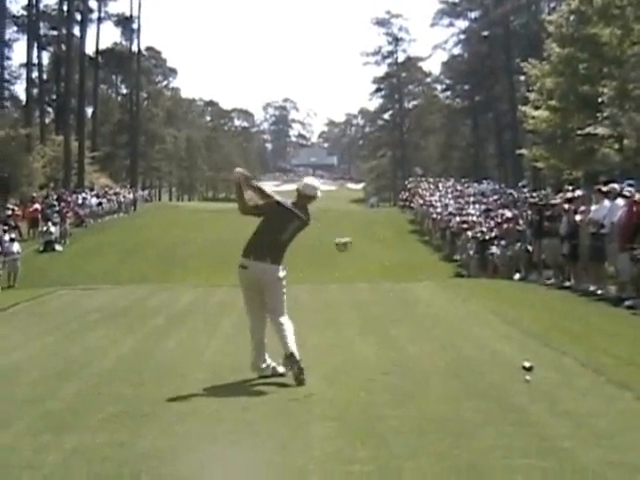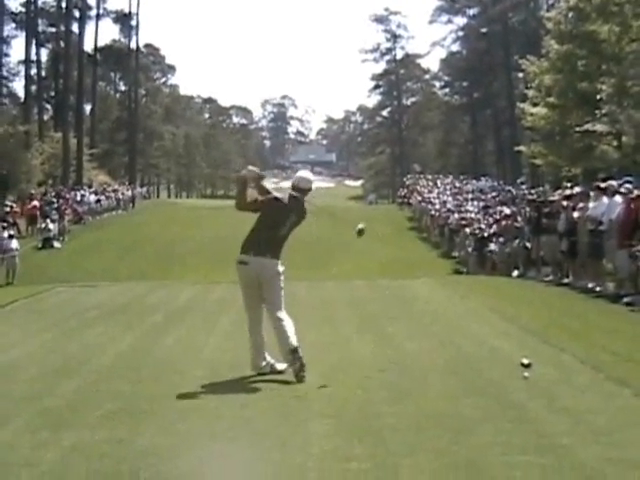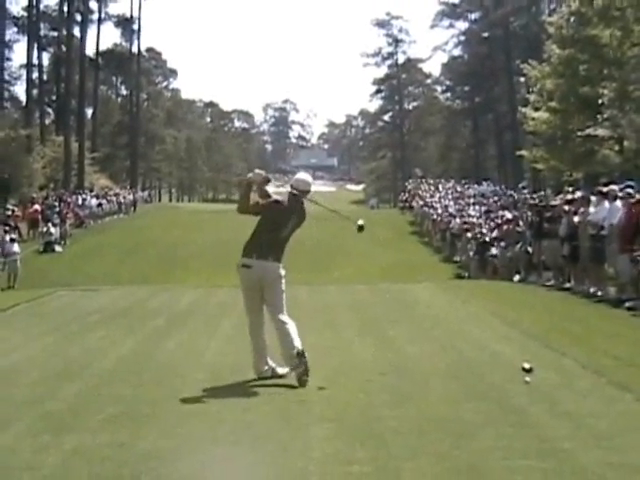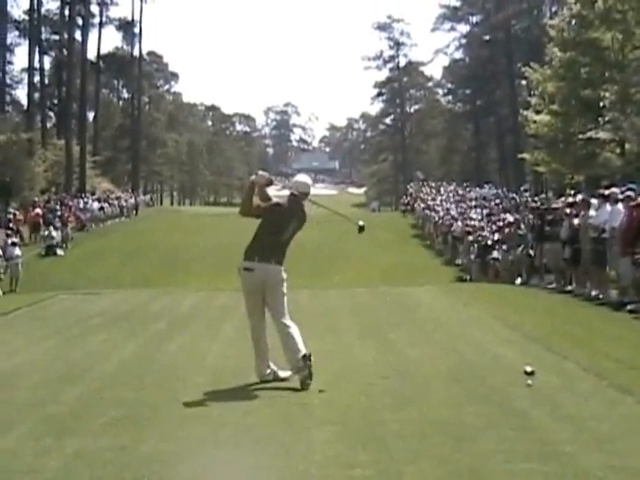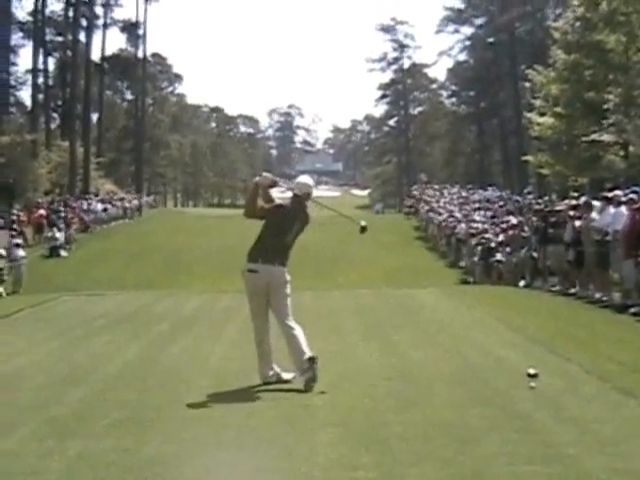
dt=0.1s
person 1, frame 1
left shoulder: (280, 207)
right shoulder: (304, 218)
left elbow: (245, 209)
left wrist: (240, 184)
right wrist: (250, 183)
left hip: (248, 265)
right hip: (271, 269)
left knee: (257, 319)
right knee: (279, 316)
left ankle: (262, 365)
right ankle: (291, 354)
person 1, frame 2
left shoulder: (276, 202)
right shoulder: (301, 211)
left elbow: (241, 205)
left wrist: (244, 180)
right wrist: (255, 181)
left hip: (247, 261)
right hip: (270, 264)
left knee: (254, 315)
right knee: (277, 312)
left ankle: (262, 362)
right ankle: (292, 350)
person 1, frame 3
left shoulder: (277, 205)
right shoulder: (301, 213)
left elbow: (242, 208)
left wrist: (249, 182)
right wrist: (259, 184)
left hip: (249, 264)
right hip: (272, 267)
left knee: (255, 319)
right knee: (280, 315)
left ankle: (263, 367)
right ankle: (296, 355)
person 1, frame 4
left shoulder: (278, 208)
right shoulder: (301, 216)
left elbow: (245, 211)
left wrist: (253, 184)
right wrist: (261, 187)
left hip: (252, 267)
right hip: (274, 270)
left knee: (257, 322)
right knee: (282, 319)
left ankle: (265, 370)
right ankle: (301, 359)
person 1, frame 5
left shoulder: (281, 209)
right shoulder: (304, 217)
left elbow: (249, 212)
left wrist: (257, 185)
right wrist: (264, 190)
left hip: (255, 269)
right hip: (278, 271)
left knee: (260, 324)
right knee: (286, 321)
left ankle: (268, 372)
right ankle: (306, 362)
